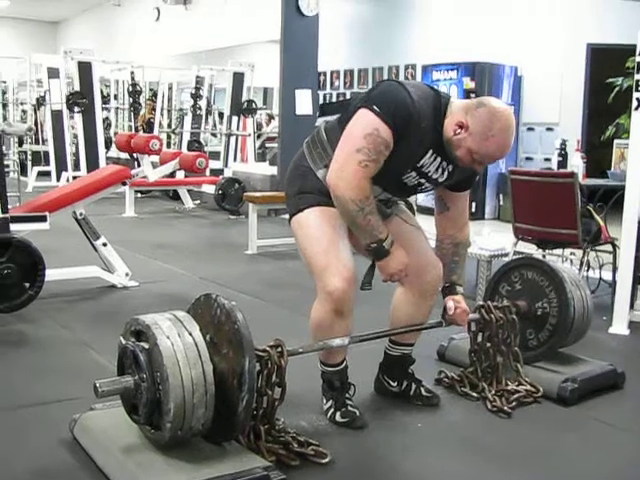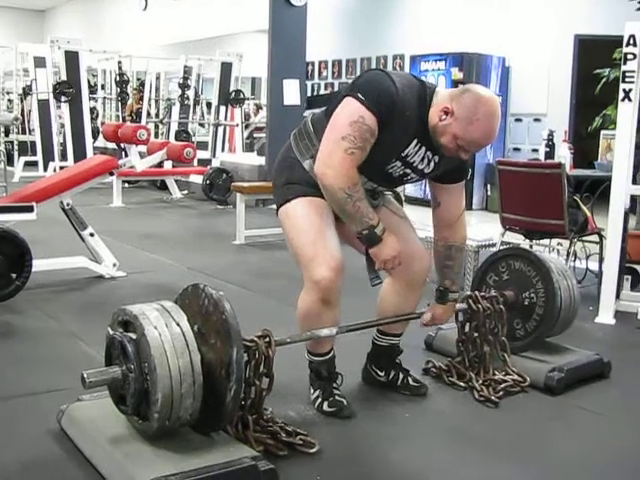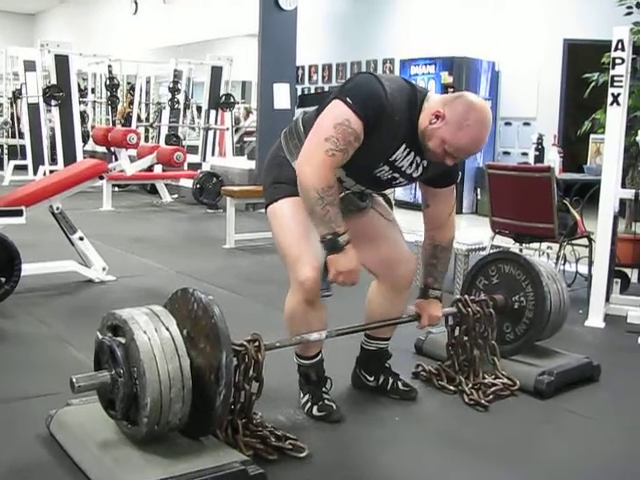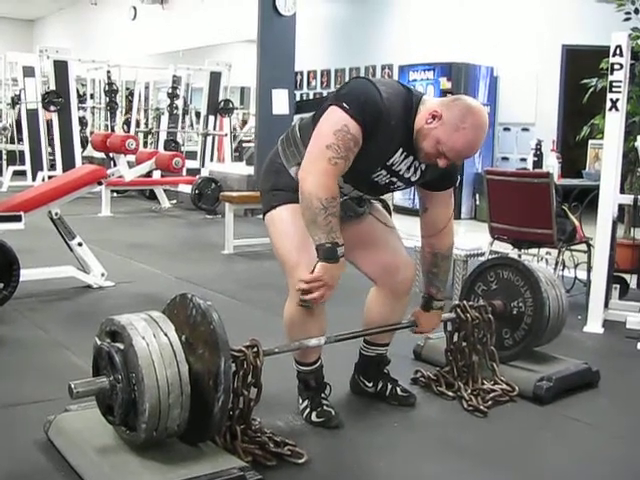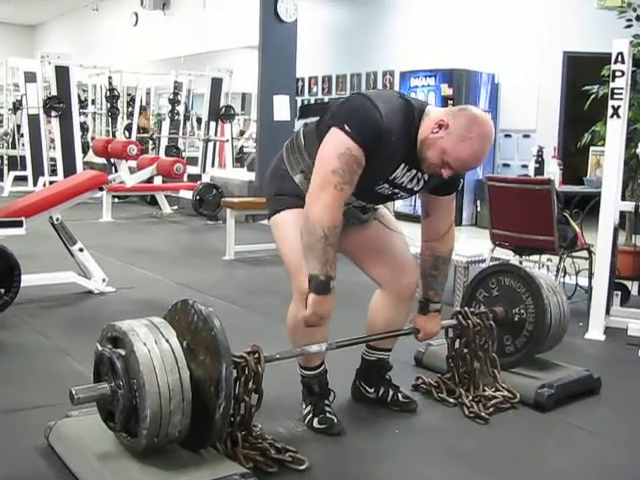
dt=0.4s
person 1, frame 1
left shoulder: (464, 162)
right shoulder: (400, 104)
left elbow: (453, 228)
right elbow: (343, 180)
left wrist: (452, 288)
right wrist: (383, 248)
left hip: (374, 196)
right hip: (320, 184)
left knee: (427, 274)
right knee: (338, 285)
left ankle: (394, 373)
right ankle: (335, 387)
person 1, frame 2
left shoulder: (453, 157)
right shoulder: (384, 93)
left elbow: (450, 225)
right elbow: (332, 170)
left wrist: (447, 297)
right wrist: (375, 235)
left hip: (363, 189)
right hip: (307, 175)
left knee: (416, 265)
right knee: (325, 275)
left ankle: (381, 364)
right ankle: (322, 378)
person 1, frame 3
left shoulder: (444, 161)
right shoulder: (375, 97)
left elbow: (440, 226)
right elbow: (312, 168)
left wrist: (431, 294)
right wrist: (339, 245)
left hip: (351, 190)
right hip: (296, 177)
left knee: (402, 268)
right knee: (310, 276)
left ankle: (371, 367)
right ankle: (311, 381)
person 1, frame 4
left shoulder: (442, 163)
right shoulder: (370, 101)
left elbow: (438, 233)
right elbow: (316, 178)
left wrist: (433, 304)
right wrist: (331, 257)
left hip: (351, 197)
right hip: (294, 182)
left knee: (400, 275)
right knee: (310, 285)
left ankle: (370, 373)
right ankle: (311, 387)
person 1, frame 5
left shoulder: (447, 164)
right shoulder: (372, 117)
left elbow: (438, 236)
right elbow: (323, 202)
left wrist: (431, 308)
right wrist: (321, 286)
left hip: (357, 202)
right hip: (298, 187)
left knee: (404, 278)
right knee: (311, 293)
left ankle: (370, 379)
right ankle: (314, 393)
